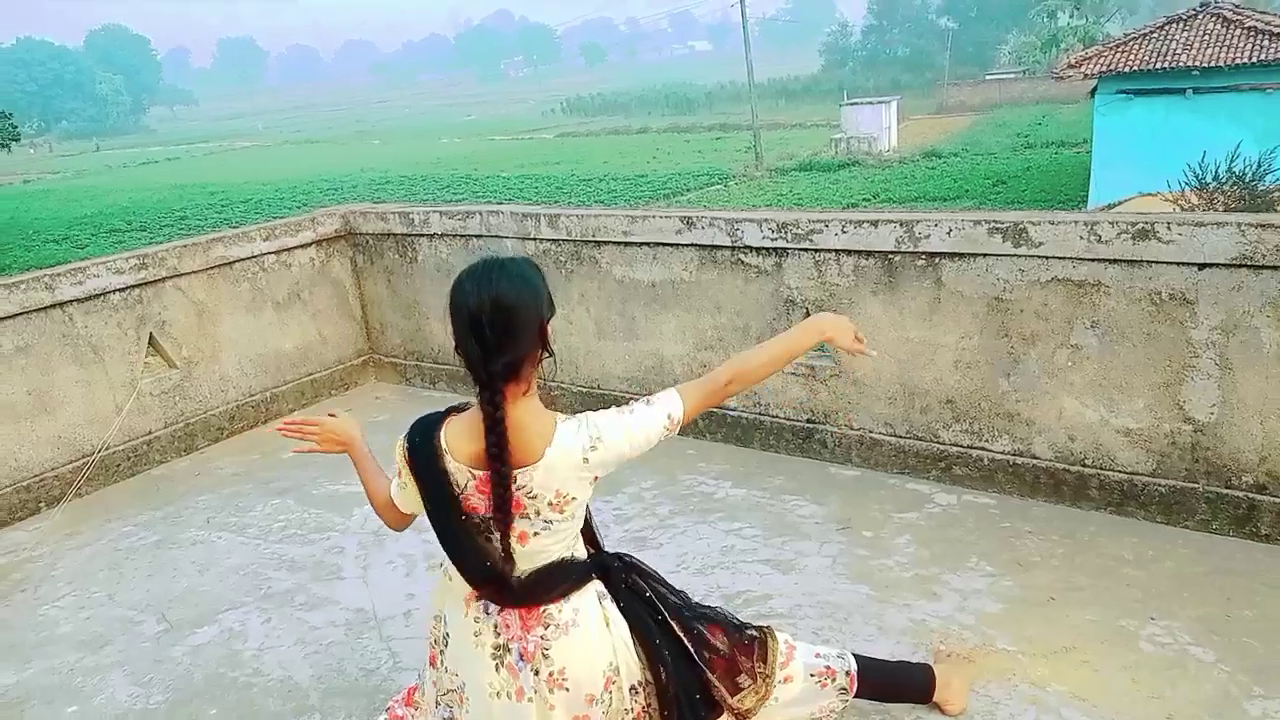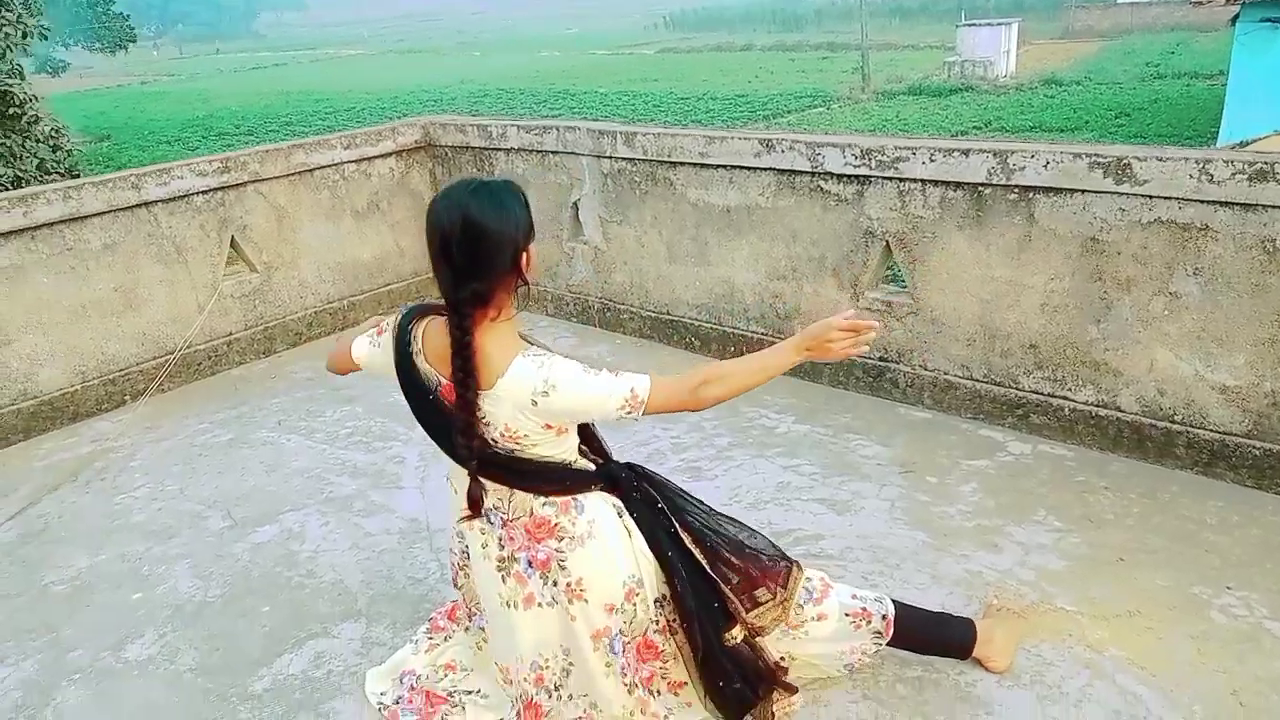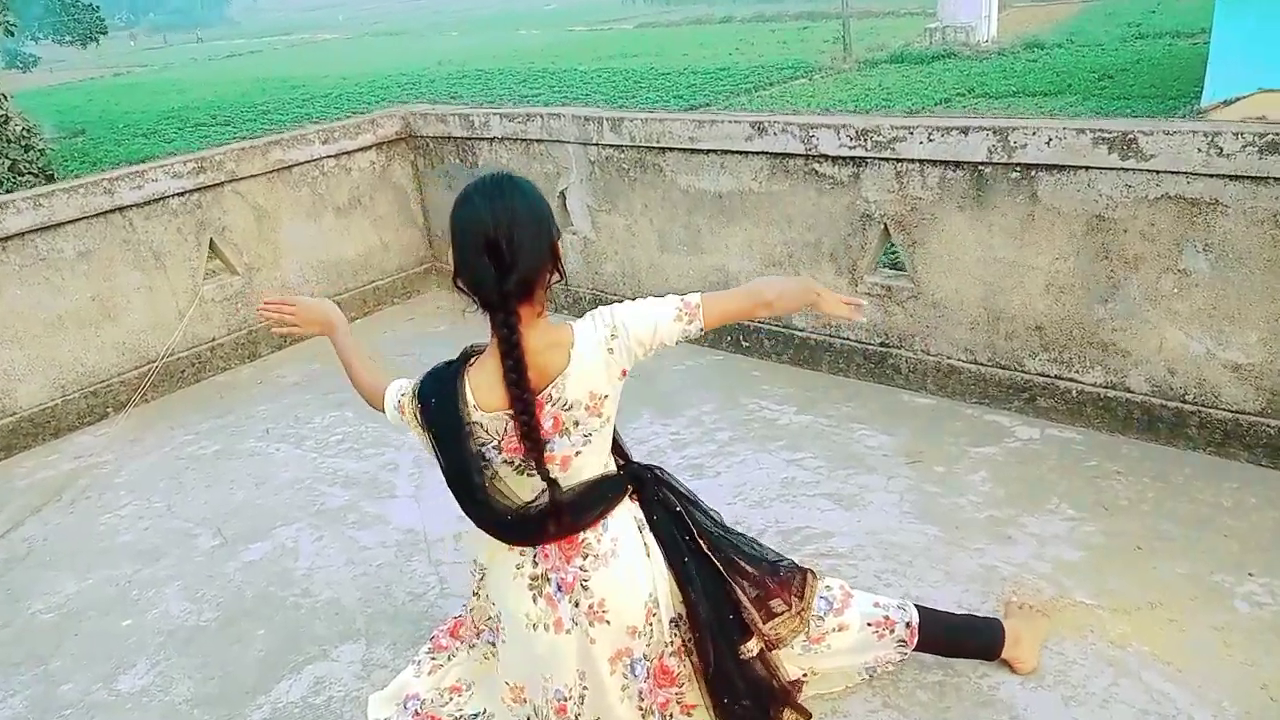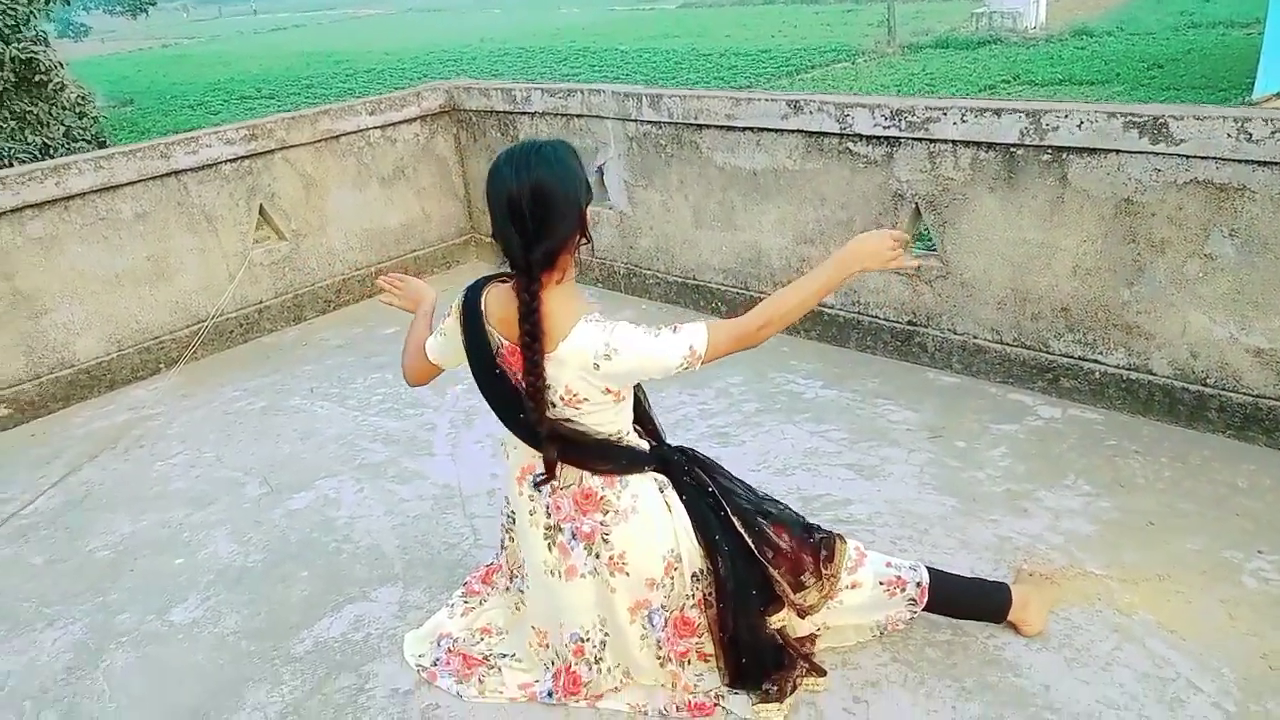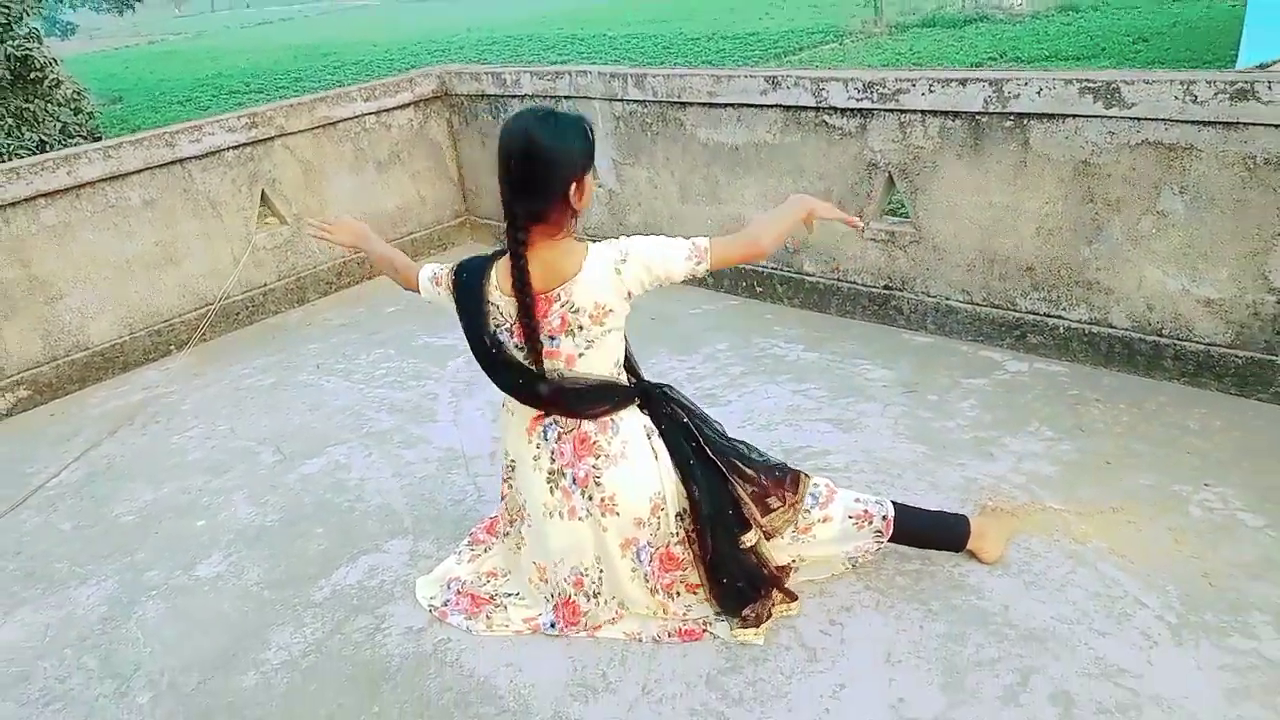
dt=0.7s
person 1, frame 1
left shoulder: (430, 442)
right shoulder: (580, 444)
left elbow: (394, 515)
right elbow: (713, 387)
left wrist: (353, 444)
right wrist: (814, 329)
left hip: (483, 648)
right hip: (573, 635)
right knee: (737, 659)
person 1, frame 2
left shoulder: (415, 335)
right shoulder: (540, 382)
left elbow: (336, 358)
right elbow: (697, 390)
right wrist: (801, 344)
left hip: (501, 569)
right hip: (586, 554)
right knee: (760, 594)
person 1, frame 3
left shoulder: (448, 393)
right shoulder: (603, 340)
left elbow: (378, 392)
right elbow: (745, 299)
left wrist: (332, 323)
right wrist: (814, 292)
left hip: (523, 595)
right hip: (613, 572)
right knee: (782, 603)
person 1, frame 4
left shoulder: (478, 307)
right shoulder: (602, 347)
left elbow: (414, 369)
right elbow: (747, 330)
left wrist: (422, 306)
right wrist: (852, 257)
left hip: (547, 532)
right hip: (633, 531)
right knee: (795, 560)
right ankle: (1008, 602)
person 1, frame 5
left shoulder: (480, 282)
right shoulder: (617, 264)
left elbow: (410, 273)
right elbow: (743, 248)
left wrist: (360, 238)
right wrist: (800, 205)
left hip: (546, 480)
right hip: (624, 467)
right knee: (783, 499)
right ankle: (964, 533)
